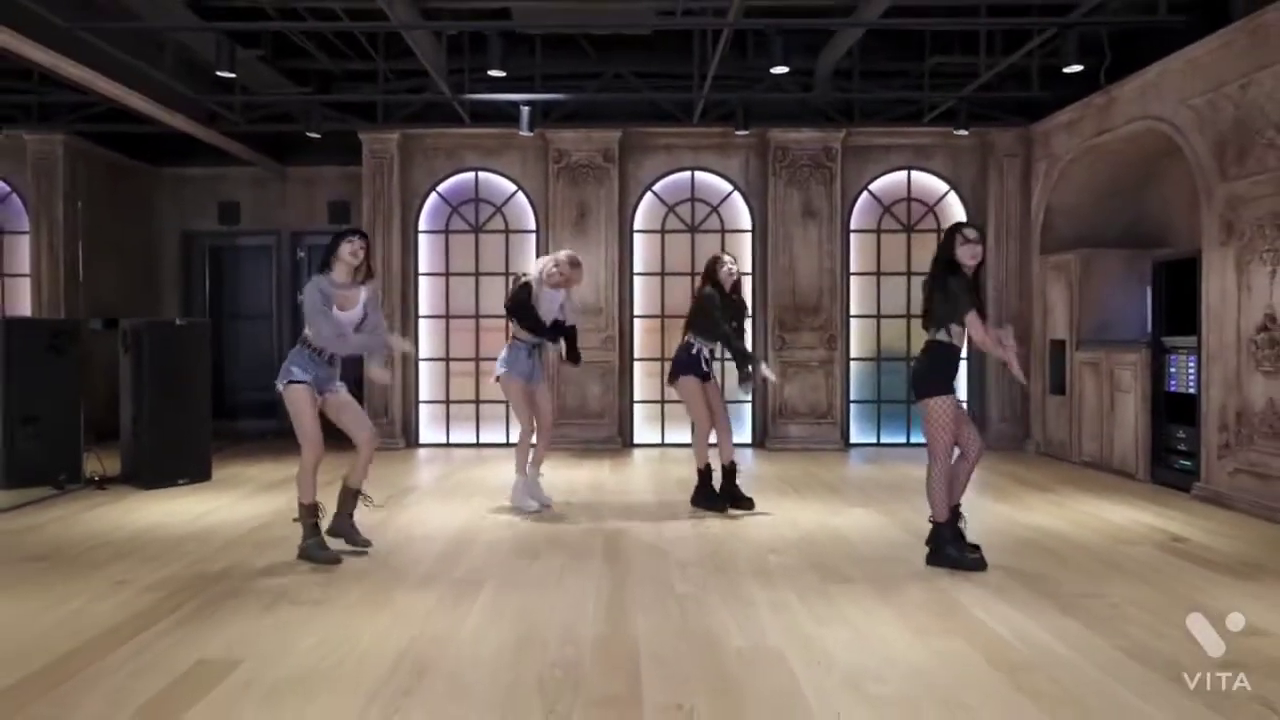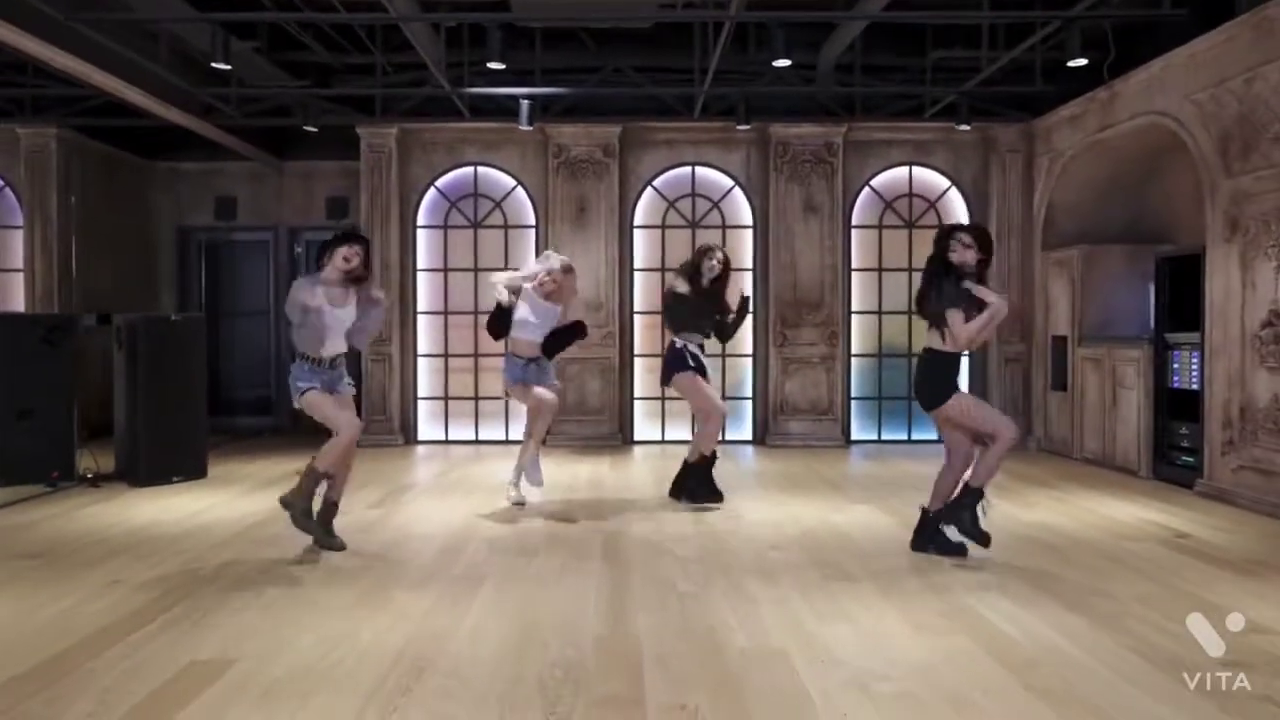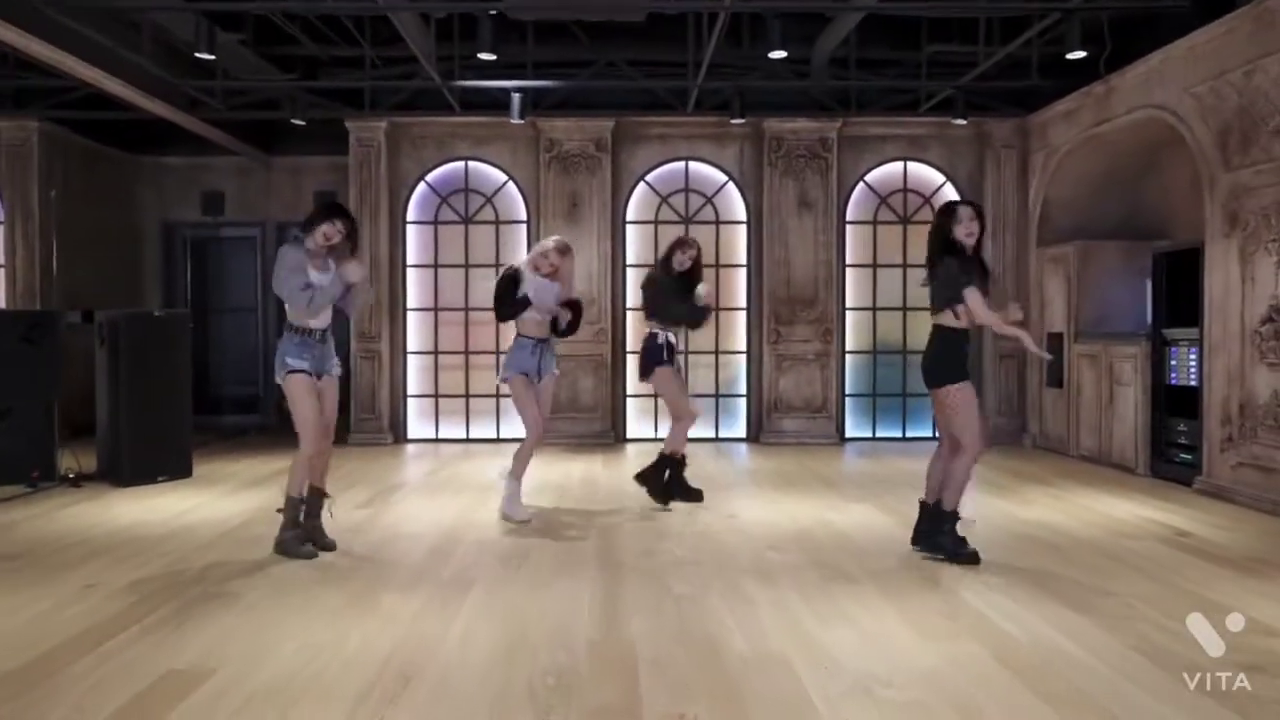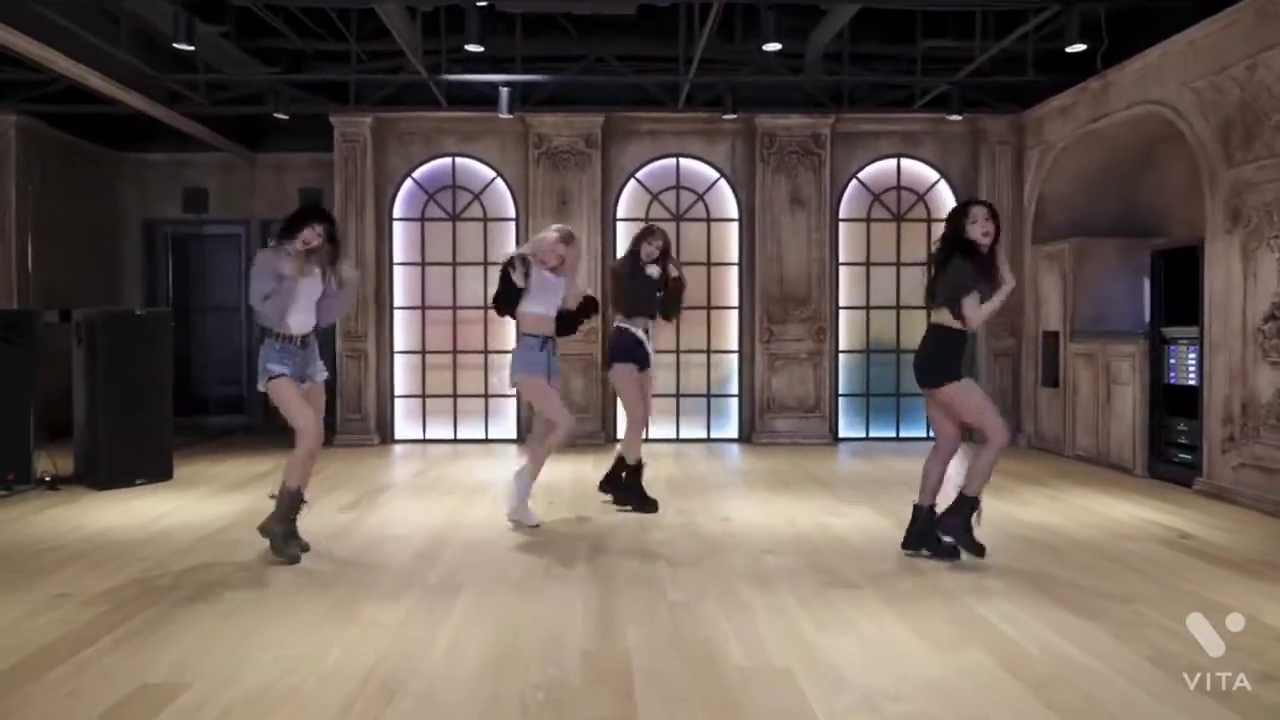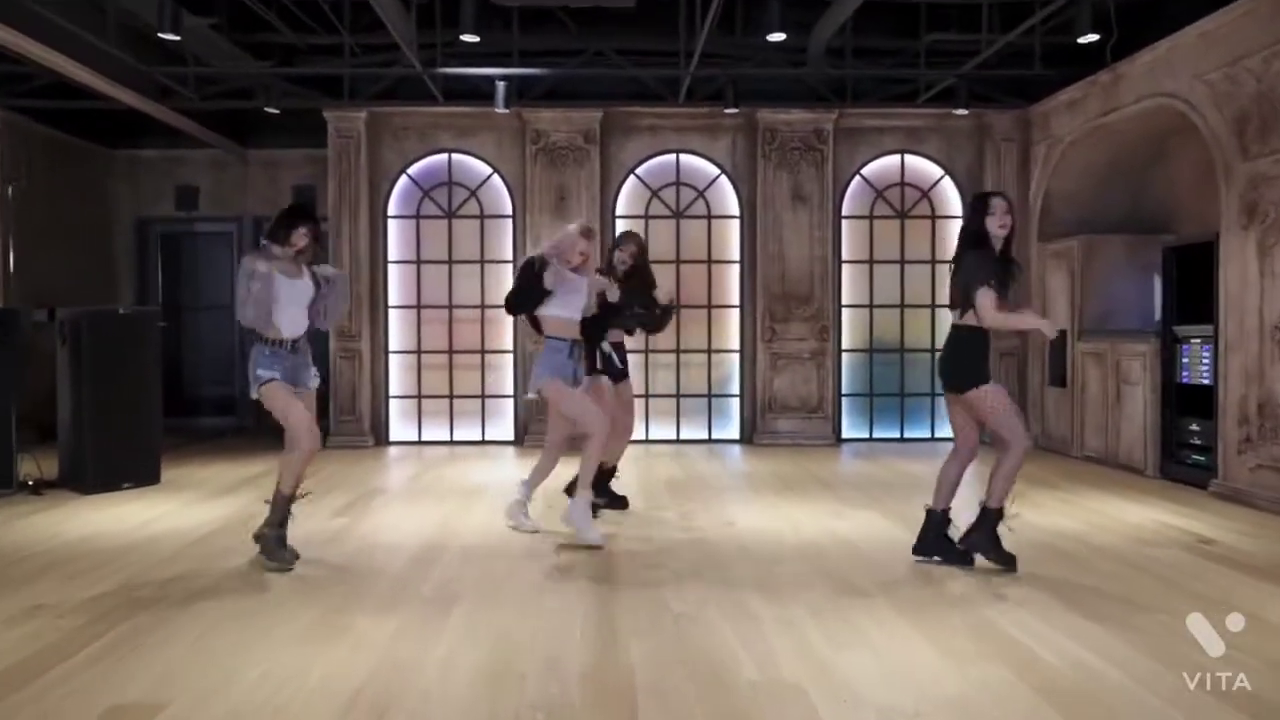
dt=0.2s
person 1, frame 1
left shoulder: (965, 284)
right shoulder: (955, 283)
left elbow: (985, 332)
right elbow: (979, 338)
left wrist: (1006, 343)
right wrist: (1010, 359)
left hip: (938, 374)
right hip: (933, 374)
left knee: (970, 448)
right knee: (942, 456)
left ankle: (947, 529)
person 1, frame 2
left shoulder: (970, 288)
right shoulder: (950, 285)
left elbow: (973, 341)
right elbow: (960, 337)
left wrist: (995, 310)
right wrist: (995, 310)
left hip: (939, 380)
right hip: (937, 380)
left knee: (961, 454)
right knee: (1006, 432)
right ankle: (965, 503)
person 1, frame 3
left shoulder: (962, 264)
right shoulder: (954, 264)
right elbow: (980, 315)
left wrist: (1007, 317)
right wrist: (1021, 334)
left hip: (943, 359)
right hip: (946, 360)
left knee: (950, 444)
right knee: (971, 445)
left ankle: (928, 526)
right ankle: (942, 532)
person 1, frame 4
left shoulder: (974, 264)
right shoulder: (964, 263)
left elbow: (972, 314)
right elbow: (974, 318)
left wrist: (1001, 276)
right wrist: (1006, 288)
left hip: (935, 360)
right hip: (941, 361)
left knee: (946, 443)
right knee: (997, 434)
left ankle: (922, 529)
right ankle: (961, 513)
person 1, frame 5
left shoulder: (987, 259)
right shoulder: (981, 259)
right elbow: (991, 315)
left wrist: (1027, 318)
right wrist: (1036, 322)
left hip: (959, 358)
right hip: (968, 359)
left knee: (965, 447)
right knee: (1017, 441)
left ankle: (932, 534)
right ankle: (984, 528)
person 2, frame 1
left shoulder: (367, 294)
right shoulder: (317, 287)
left elbow: (373, 334)
right elbow: (334, 335)
left wrist: (375, 360)
right wrist: (388, 341)
left hip: (330, 372)
right hip: (302, 367)
left knee: (367, 437)
right knee: (313, 450)
person 2, frame 2
left shoulder: (355, 293)
right shoulder: (304, 287)
left elbow: (360, 340)
right elbow: (306, 343)
left wrist: (377, 308)
right wrist: (311, 309)
left hip: (338, 375)
right hip: (308, 376)
left knee: (346, 451)
right knee: (350, 429)
right ankle: (300, 493)
person 2, frame 3
left shoulder: (332, 260)
right shoulder: (290, 255)
left elbow: (351, 304)
right elbow: (306, 302)
left wrist: (355, 280)
right wrist: (343, 278)
left hip: (325, 349)
right hip: (295, 351)
left knee: (326, 439)
right knee: (310, 441)
left ankle: (312, 520)
right ankle: (289, 531)
person 2, frame 4
left shoulder: (317, 268)
right shoulder: (268, 260)
left elbow: (326, 316)
right elbow: (269, 315)
left wrist: (347, 284)
right wrist: (284, 277)
left hip: (310, 357)
right hip: (278, 358)
left knee: (312, 442)
right knee: (311, 435)
left ankle: (286, 524)
right ankle: (277, 523)
person 2, frame 5
left shoulder: (308, 272)
right shoulder: (256, 266)
left elbow: (326, 319)
right elbow: (252, 318)
left wrist: (337, 281)
right wrist: (262, 278)
left hip: (301, 360)
right hip: (269, 362)
left knee: (304, 446)
right knee: (307, 441)
left ankle: (276, 530)
right ankle: (270, 527)
person 3, frame 1
left shoulder: (561, 297)
right shoulder: (526, 285)
left elbow: (564, 333)
right elbow: (516, 310)
left wrist: (572, 355)
right wrist: (553, 330)
left hip: (537, 360)
right hip: (514, 358)
left knee: (546, 426)
right knee: (528, 426)
left ankle: (532, 484)
right ankle: (521, 488)
person 3, frame 2
left shoulder: (558, 309)
right shoulder: (516, 292)
left elbow: (551, 348)
right elbow: (495, 331)
left wrist: (574, 330)
right wrist: (505, 305)
left hip: (541, 369)
right hip: (516, 369)
left knee: (534, 430)
right knee: (549, 403)
left ankle: (515, 481)
right ankle: (531, 456)
person 3, frame 3
left shoulder: (557, 288)
right shoulder: (517, 276)
left elbow: (563, 328)
right elbow: (503, 312)
left wrist: (571, 309)
right wrist: (527, 297)
left hip: (546, 356)
right hip: (521, 355)
left knee: (537, 430)
right knee: (535, 427)
left ankle: (512, 481)
right ankle: (511, 494)
person 3, frame 4
left shoulder: (559, 281)
right shoulder: (520, 265)
left elbow: (563, 326)
right elbow: (502, 305)
left wrist: (586, 305)
right wrist: (517, 281)
left hip: (549, 356)
right hip: (528, 357)
left knee: (546, 434)
right knee: (564, 423)
left ankle: (519, 500)
right ankle: (525, 477)
person 3, frame 5
left shoulder: (582, 283)
right shoulder: (538, 270)
right elbow: (515, 305)
left wrist: (609, 299)
right wrist: (544, 285)
left hip: (573, 362)
right hip: (552, 362)
left knee: (555, 448)
right knee: (600, 431)
left ankle: (519, 503)
right ankle: (579, 513)
person 4, frame 1
left shoulder: (735, 303)
right shoulder: (709, 296)
left elbow: (736, 342)
right elbow: (725, 336)
left wrist: (750, 370)
right wrist: (752, 368)
left hip: (707, 363)
right hip: (688, 362)
left knee: (722, 424)
right knee: (703, 424)
left ankle: (729, 486)
right ankle: (704, 489)
person 4, frame 2
left shoulder: (714, 296)
right shoulder: (681, 288)
left elbow: (724, 334)
right elbow: (675, 322)
left wrist: (742, 308)
left hip: (696, 359)
right hip: (679, 359)
left knee: (710, 419)
right knee: (717, 412)
left ankle: (688, 481)
right ankle: (697, 475)
person 4, frame 3
left shoulder: (684, 282)
right shoulder: (656, 279)
left elbow: (695, 321)
right elbow: (668, 313)
left wrist: (703, 304)
right wrist: (698, 303)
left hip: (668, 351)
right hip: (657, 350)
left knee: (682, 416)
right knee: (687, 413)
left ankle: (676, 480)
right ankle: (653, 472)
person 4, frame 4
left shoulder: (655, 280)
right shoulder: (625, 269)
left elbow: (669, 312)
right elbow: (630, 303)
left wrist: (676, 282)
right wrist: (651, 278)
left hip: (641, 348)
right hip: (623, 346)
left knee: (640, 417)
right knee: (637, 416)
left ankle: (616, 479)
right ankle: (632, 486)
person 4, frame 5
left shoulder: (638, 287)
left elbow: (651, 326)
right elbow: (583, 320)
left wrist: (666, 311)
left hip: (618, 356)
right hip: (596, 356)
left knee: (625, 427)
right knee: (614, 423)
left ankle: (599, 485)
right ankle: (582, 484)
